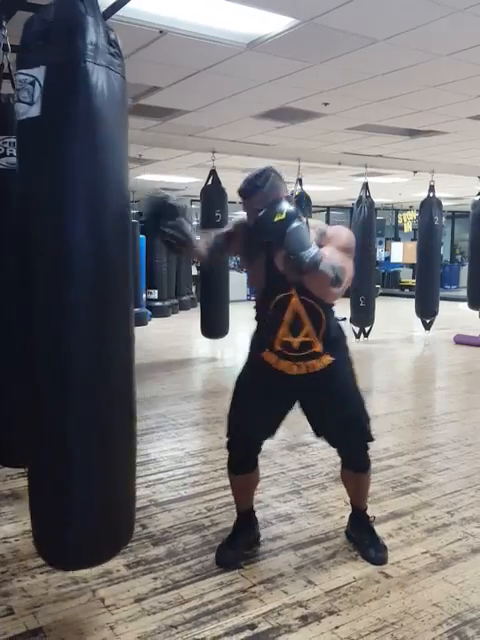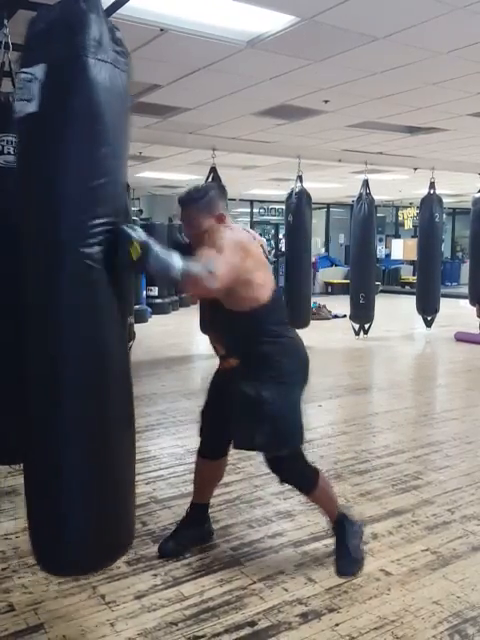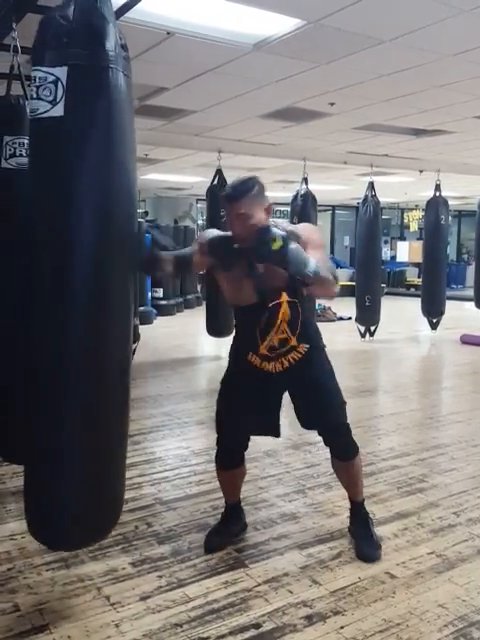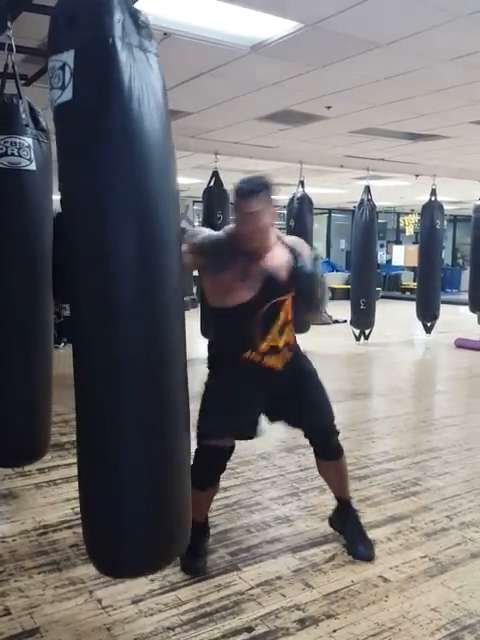
dt=1s
person 1, frame 1
left shoulder: (335, 237)
right shoulder: (246, 234)
left elbow: (329, 288)
right elbow: (202, 250)
left wrist: (294, 230)
left hip: (324, 360)
right hip: (265, 359)
left knee: (353, 446)
right knee: (242, 447)
left ankle: (360, 522)
right ankle: (246, 527)
person 1, frame 2
left shoulder: (229, 241)
right shoulder: (223, 245)
left elbow: (200, 282)
left wrist: (147, 247)
left hip: (274, 365)
right hip: (244, 363)
left knee: (285, 461)
right knee: (212, 438)
left ankle: (345, 528)
right ankle: (197, 523)
person 1, frame 3
left shoulder: (303, 236)
right shoulder: (218, 246)
left elbow: (328, 289)
right elbow: (175, 261)
left wrist: (289, 252)
right wrist: (157, 258)
left hip: (303, 355)
right hip: (250, 359)
left knee: (339, 436)
right knee: (229, 443)
left ankle: (359, 515)
right ankle: (232, 517)
person 1, frame 4
left shoulder: (294, 251)
right shoulder: (213, 245)
left elbow: (314, 300)
left wrist: (311, 280)
left hip: (285, 360)
right hip: (233, 367)
left knee: (325, 437)
right knee: (212, 453)
left ankle: (345, 514)
right ankle: (197, 532)
